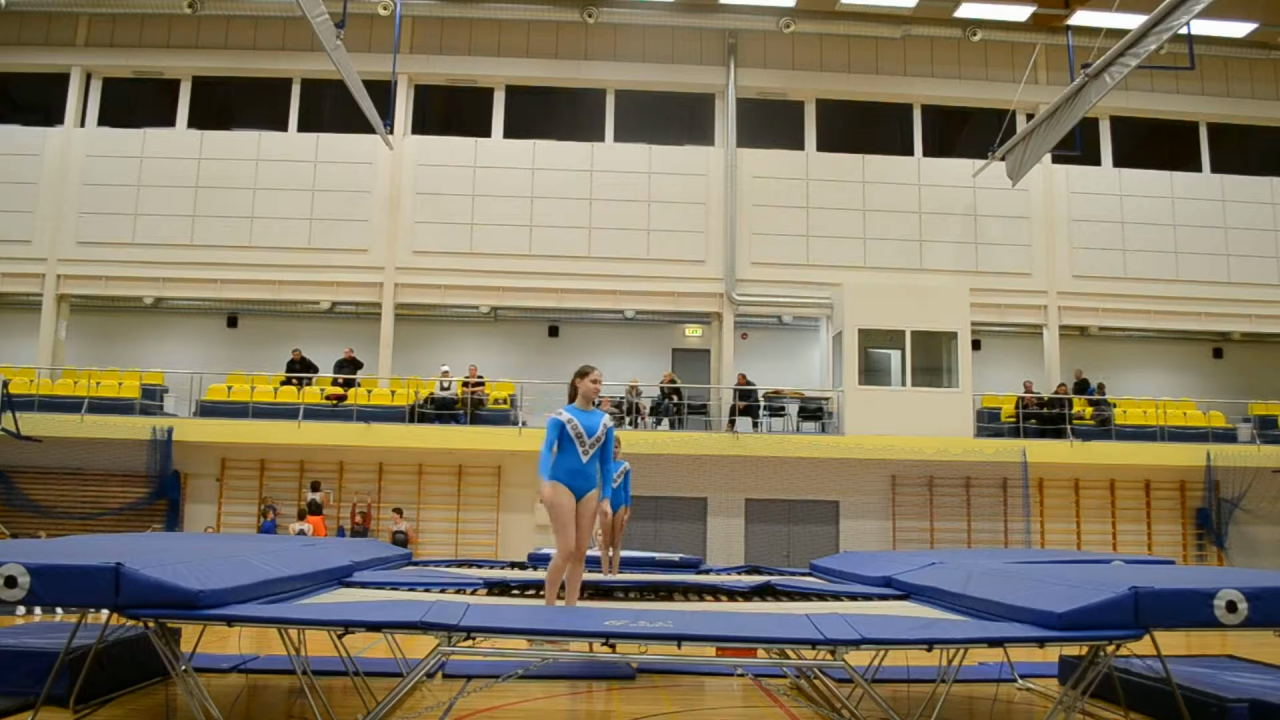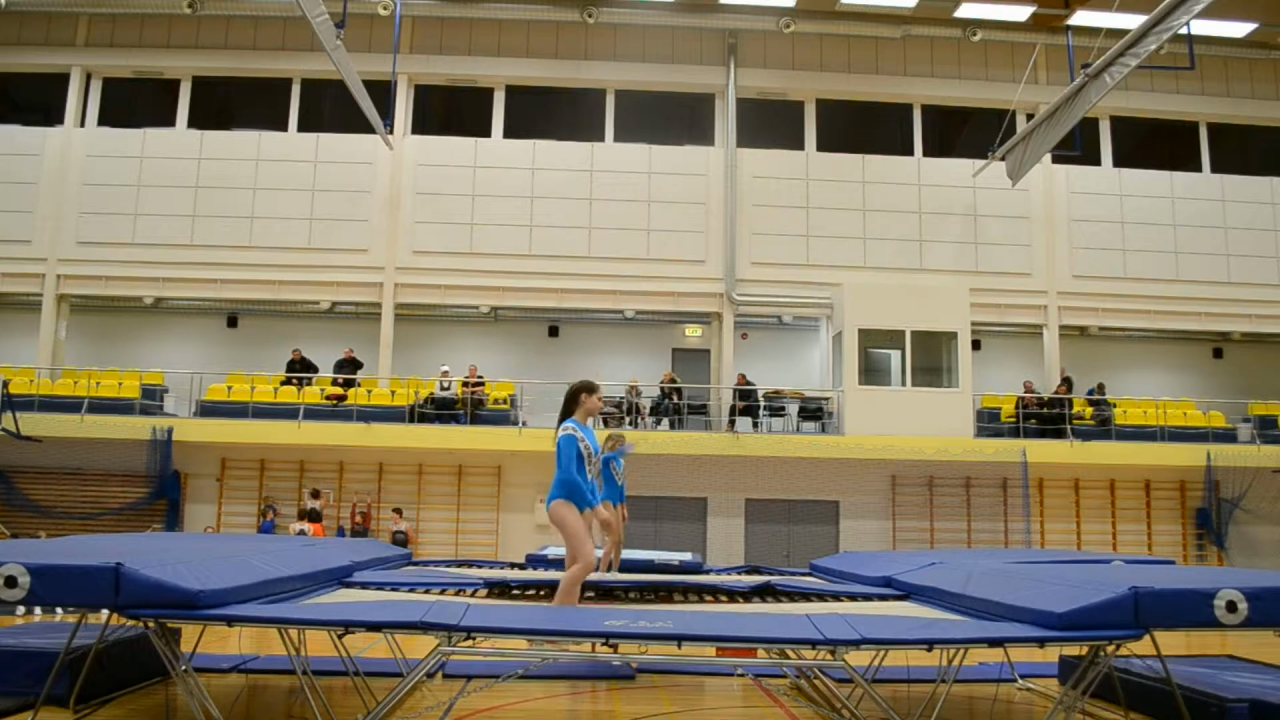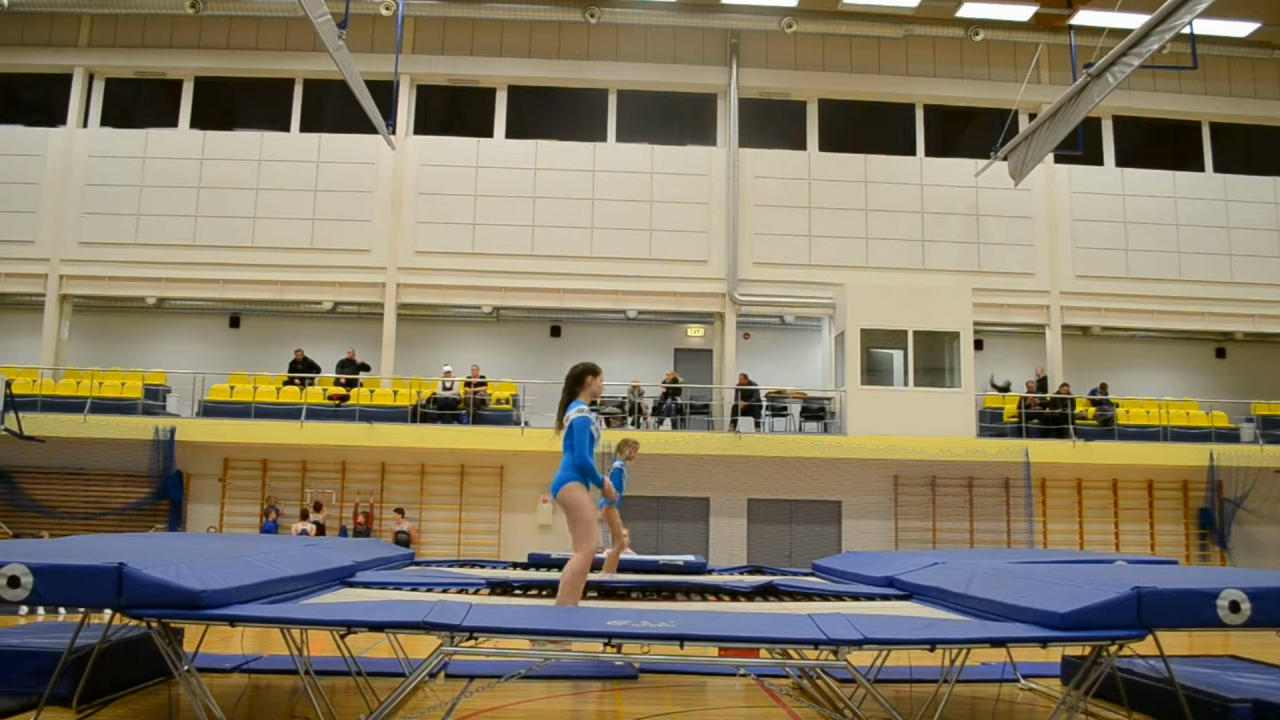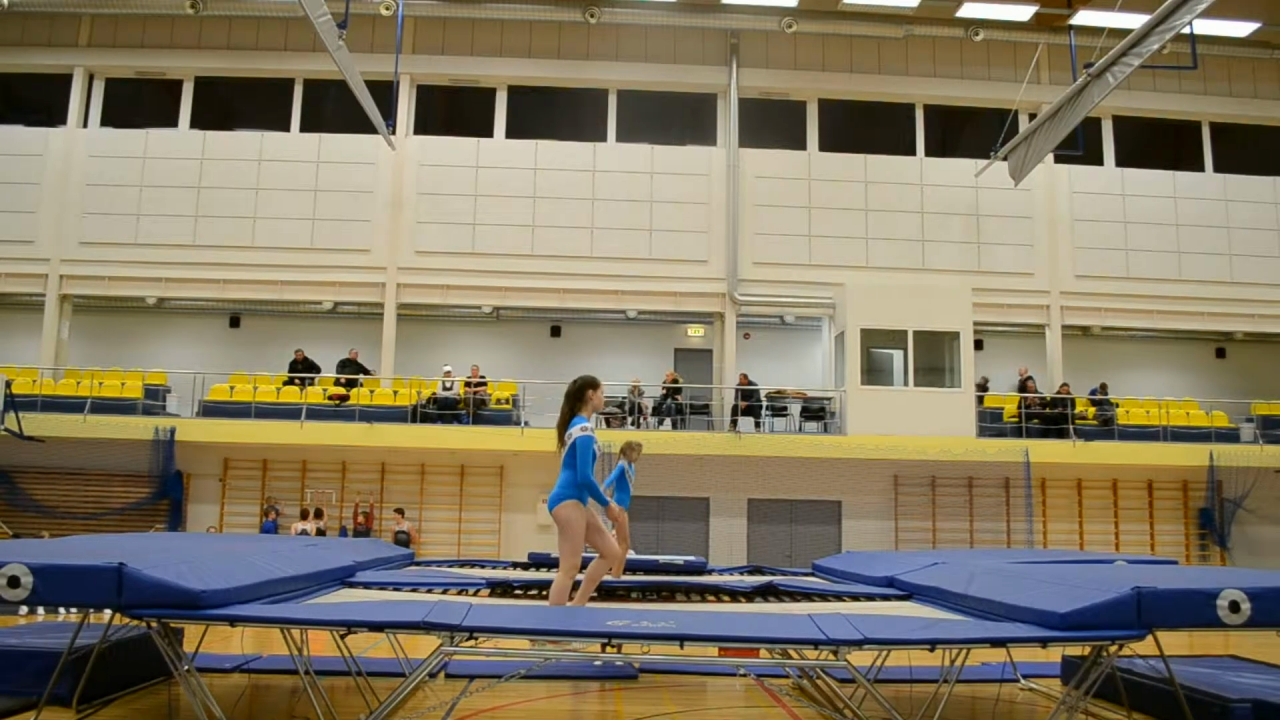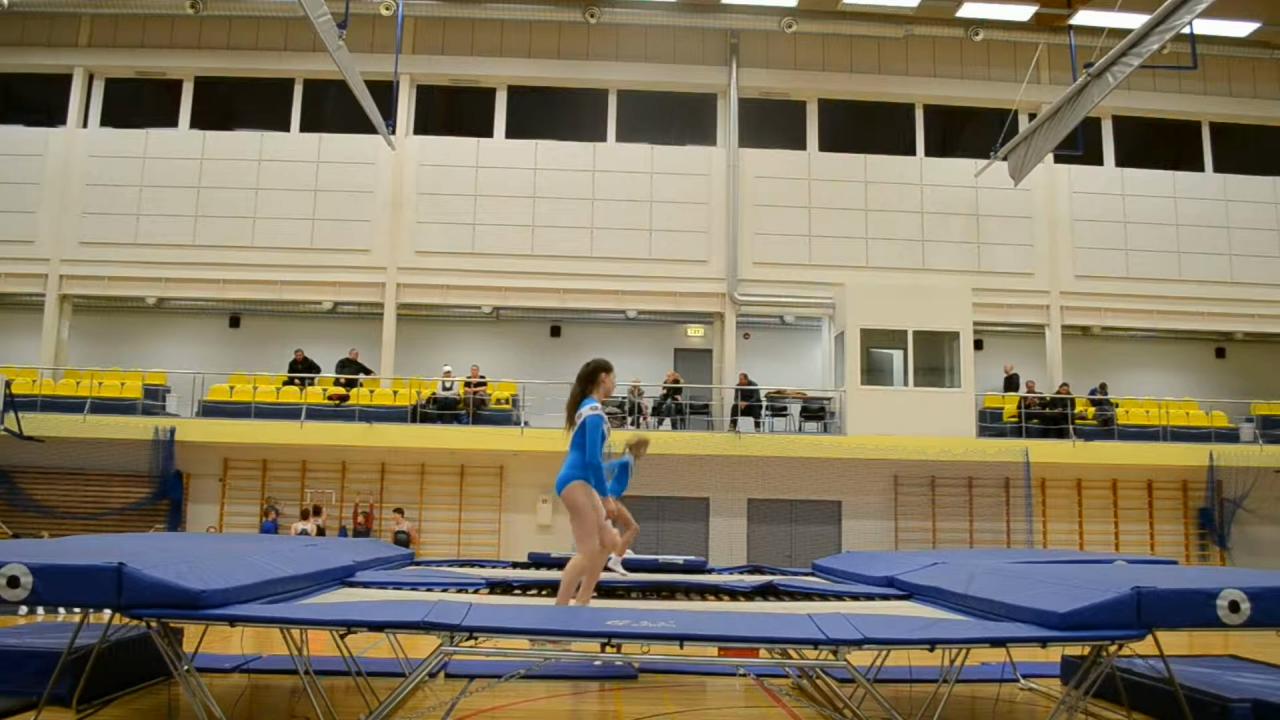
dt=0.4s
person 1, frame 1
left shoulder: (604, 420)
right shoulder: (561, 415)
left elbow: (606, 463)
right elbow: (547, 450)
left wrist: (606, 498)
right wrist: (544, 480)
left hip: (589, 489)
right hip: (561, 483)
left knee: (580, 553)
right knee: (566, 550)
left ankle: (570, 609)
right ankle: (549, 607)
person 1, frame 2
left shoulder: (589, 433)
right shoulder: (569, 430)
right elbow: (568, 475)
left wrist: (598, 507)
right wrist: (595, 508)
left hip: (582, 504)
right hip: (563, 501)
left knee: (576, 566)
right knee: (587, 562)
person 1, frame 3
left shoulder: (579, 411)
right shoulder: (581, 412)
right elbow: (582, 458)
left wrist: (600, 480)
right wrist: (601, 483)
left hip: (574, 485)
right hip: (571, 484)
left knee: (583, 552)
right knee: (586, 550)
right ankle: (559, 609)
person 1, frame 4
left shoulder: (577, 425)
right shoulder: (584, 428)
right elbow: (584, 477)
left wrist: (602, 500)
right wrist: (607, 504)
left hip: (574, 501)
right hip: (568, 501)
left knee: (612, 553)
right knee: (569, 568)
left ankle: (577, 606)
person 1, frame 5
left shoulder: (588, 408)
right shoulder: (594, 410)
right elbow: (593, 458)
left wrist: (601, 494)
right wrist: (606, 496)
left hip: (580, 482)
right hip: (576, 482)
left knee: (609, 541)
right knee: (588, 551)
left ankle: (581, 603)
